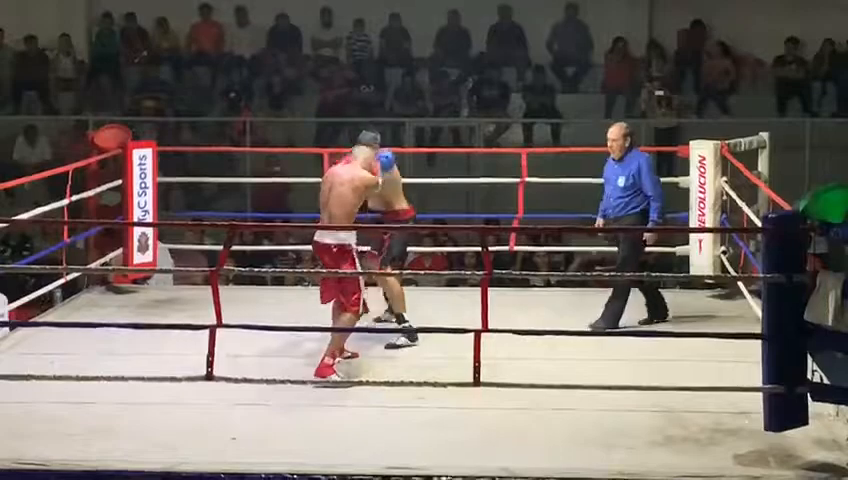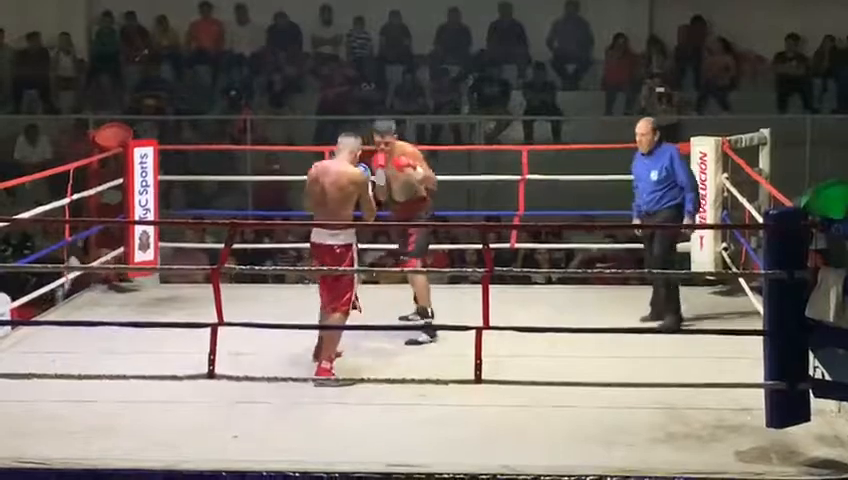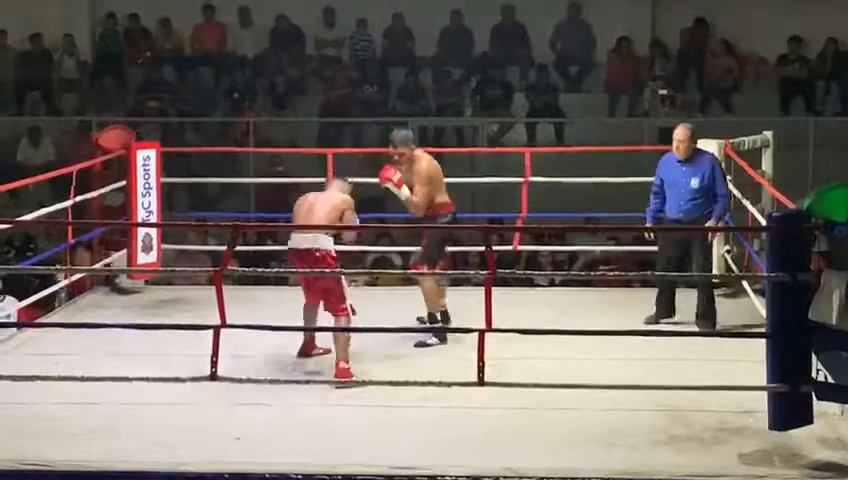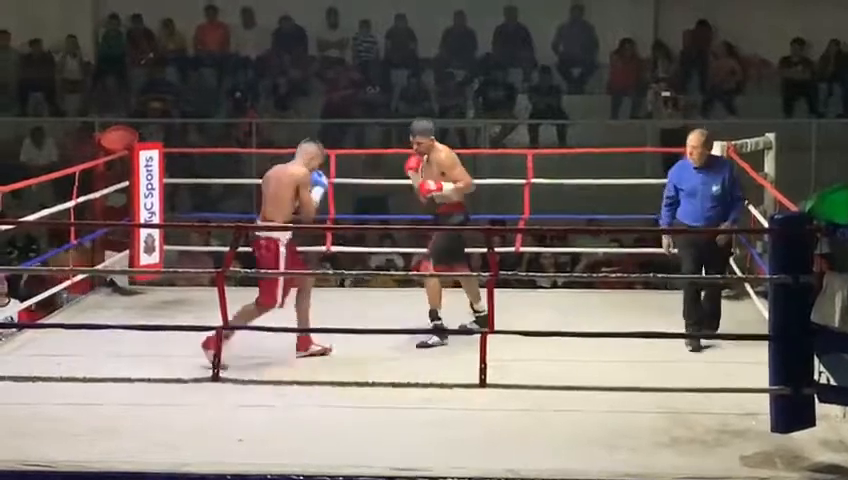
dt=0.4s
person 1, frame 1
left shoulder: (331, 171)
right shoulder: (368, 179)
right elbow: (377, 195)
right wrist: (382, 171)
left hip: (321, 240)
right hip: (341, 244)
left knee: (340, 298)
right knee: (353, 308)
left ankle: (338, 348)
right ankle: (326, 366)
person 1, frame 2
left shoulder: (315, 170)
right shoulder: (357, 176)
right elbow: (370, 216)
right wrist: (367, 187)
left hip: (318, 240)
right hip: (341, 243)
left knee: (329, 299)
right knee: (340, 308)
left ankle: (323, 348)
right ankle: (324, 368)
person 1, frame 3
left shoulder: (304, 199)
right shoulder: (345, 200)
right elbow: (349, 237)
right wrist: (353, 222)
left hip: (296, 246)
right hip: (319, 248)
left knee: (313, 295)
right knee: (341, 311)
left ankle: (308, 346)
right ankle: (342, 369)
person 1, frame 4
left shoulder: (274, 172)
right shoulder: (302, 174)
right elbow: (308, 215)
right wrist: (318, 190)
left hip: (269, 235)
right hip: (275, 238)
left knee: (306, 282)
right knee: (266, 303)
left ankle: (305, 344)
right ankle: (214, 342)
person 2, frame 1
left shoulder: (386, 168)
right elbow: (374, 203)
left hip: (400, 220)
right hip: (390, 217)
left knee: (386, 270)
right knee: (376, 259)
left ankle: (407, 332)
right ankle: (393, 310)
person 2, frame 2
left shoulder: (409, 152)
right shoulder: (379, 159)
left elbow: (432, 184)
right elbow: (382, 197)
left wrist: (413, 170)
right wrist: (379, 175)
left hip: (419, 211)
right hip: (400, 211)
left knee: (414, 264)
right knee: (407, 262)
left ankle: (428, 328)
right ankle: (422, 309)
person 2, frame 3
left shoulder: (423, 166)
right shoulder: (406, 163)
left elbow: (418, 209)
right elbow: (408, 199)
left wrist: (400, 185)
right wrist: (393, 184)
left hip: (440, 217)
right hip: (435, 216)
left knee: (423, 269)
right knee: (431, 265)
left ankle: (439, 331)
right ankle: (440, 313)
person 2, frame 4
left shoulder: (444, 156)
right shoulder: (426, 159)
left elbow: (468, 185)
right elbow: (426, 200)
left wrist: (440, 188)
right wrist: (416, 179)
left hip: (453, 216)
right hip: (445, 216)
left knee: (428, 266)
right knee: (460, 268)
left ankle: (438, 329)
right ankle: (481, 317)
person 3, frame 1
left shoulder: (641, 161)
right shoulder: (611, 162)
left elbow: (655, 195)
left wrist: (652, 224)
right wrist: (601, 215)
left hip: (634, 222)
right hip: (617, 222)
left knee: (624, 269)
right knee: (631, 269)
left ankle: (609, 319)
right ankle: (658, 310)
person 3, frame 2
left shoulder: (671, 154)
right shoulder: (638, 157)
left elbow: (689, 185)
left wrist: (689, 214)
right wrist: (636, 215)
left hip: (668, 215)
right hip: (648, 217)
left knee: (661, 261)
right knee: (652, 264)
left ankle: (672, 315)
right ankle: (659, 310)
person 3, frame 3
left shoulder: (709, 162)
right shoulder: (665, 162)
left elbow: (723, 195)
right elbow: (657, 193)
left wrist: (715, 219)
right wrist: (650, 218)
left hip: (699, 226)
right hip: (671, 224)
left knee: (703, 273)
right knee: (666, 269)
left ankle: (706, 320)
right ankle: (663, 310)
person 3, frame 4
left shoulder: (725, 168)
right shoulder: (678, 170)
left elbow: (738, 200)
right elbow: (668, 204)
left wrist: (729, 223)
right wrist: (666, 231)
left hip: (717, 234)
right hip: (687, 232)
left knee: (714, 282)
right knee: (690, 279)
left ankle: (709, 325)
right ankle: (693, 332)
